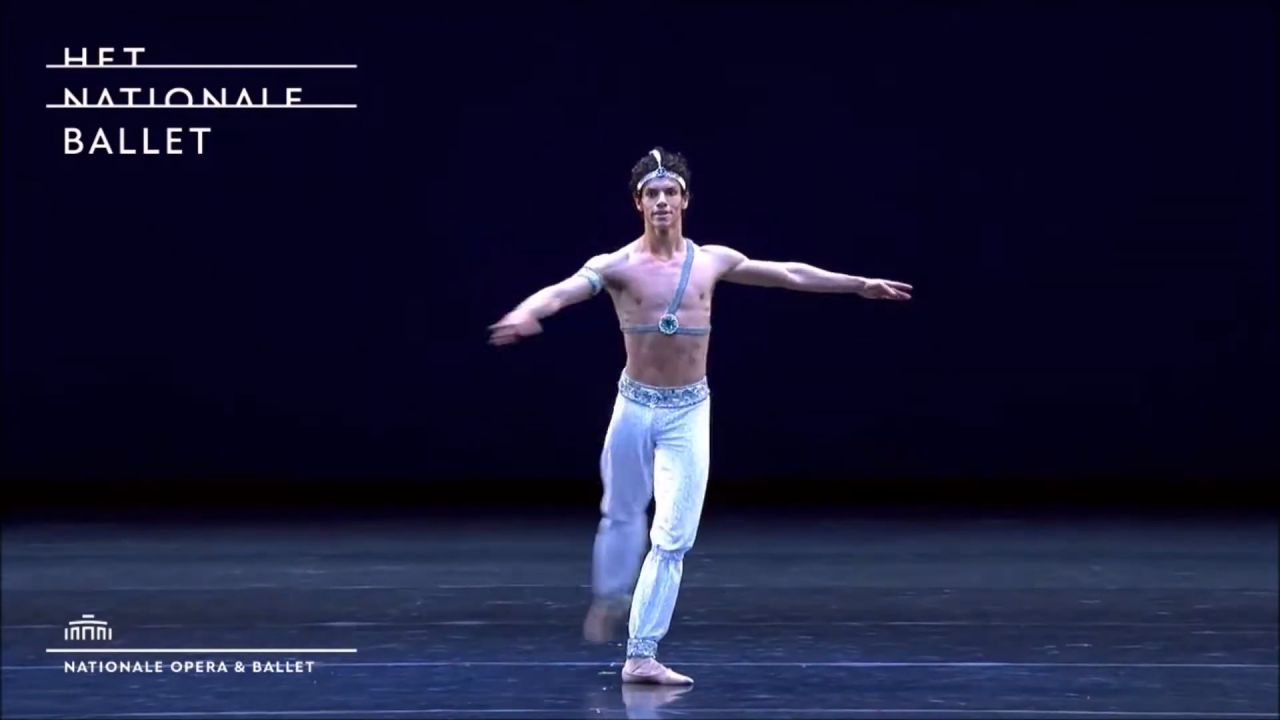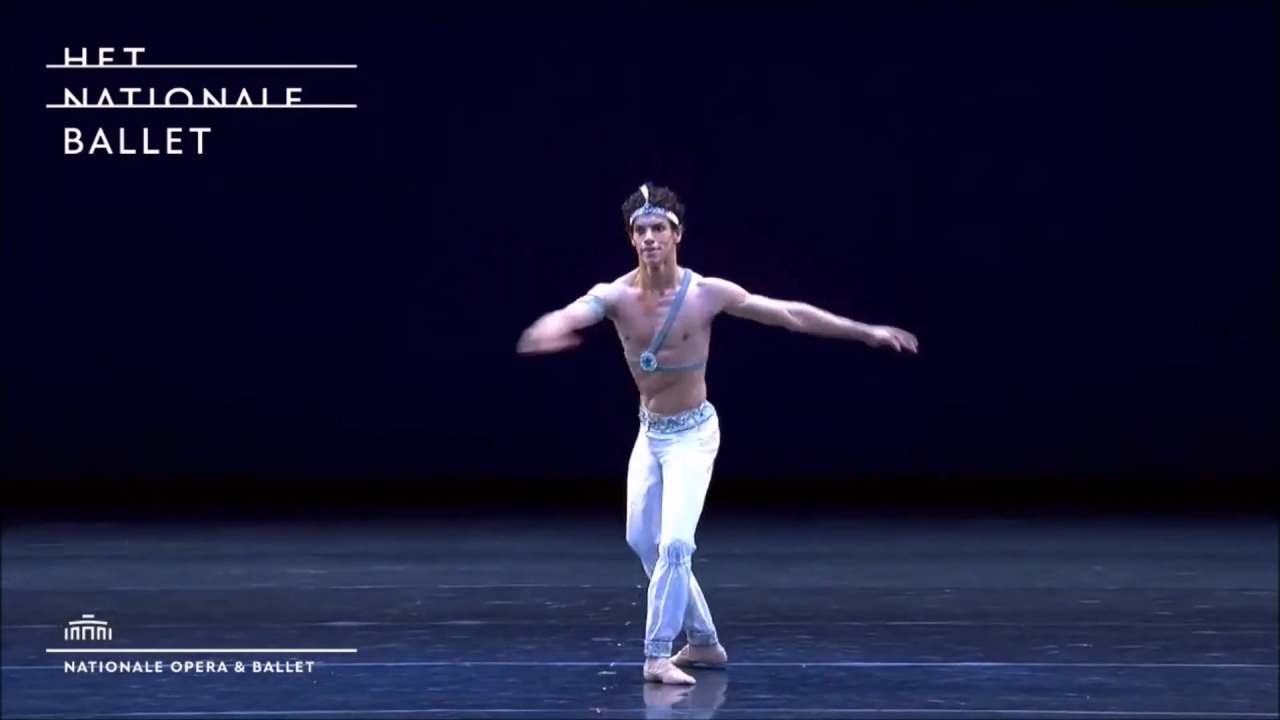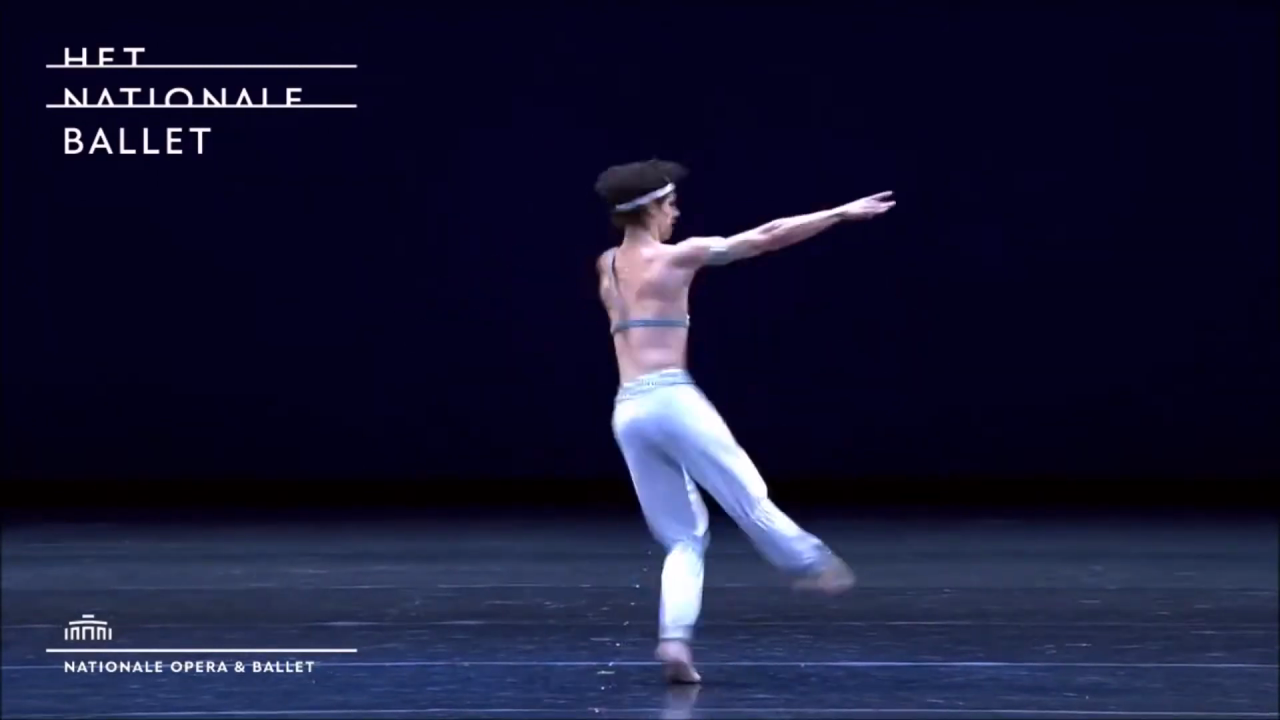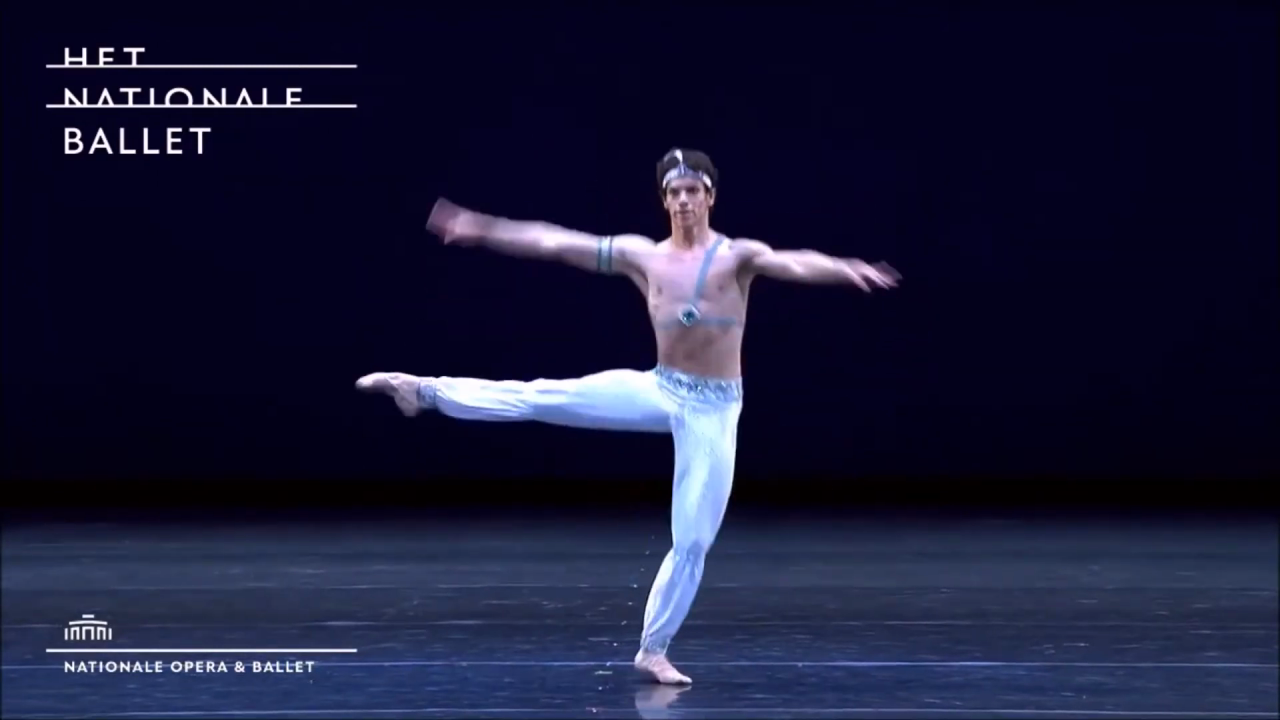
dt=0.3s
person 1, frame 1
left shoulder: (711, 260)
right shoulder: (614, 264)
left elbow: (785, 274)
right elbow: (555, 293)
left wrist: (855, 283)
right wrist: (523, 314)
left hip: (688, 412)
right hip: (633, 407)
left knee: (672, 540)
right knee: (619, 518)
left ankle: (640, 656)
right ankle: (606, 599)
person 1, frame 2
left shoulder: (708, 292)
right shoulder: (612, 295)
left elbow: (791, 315)
right elbow: (565, 316)
left wrist: (870, 332)
right wrist: (548, 330)
left hip: (692, 432)
right hip: (651, 434)
left knee: (674, 542)
right knee: (645, 543)
left ankle: (659, 654)
right ankle: (702, 642)
person 1, frame 3
left shoulder: (610, 266)
right shoulder: (679, 255)
right elbow: (764, 237)
right wrist: (843, 212)
left hip: (633, 413)
right hip: (671, 403)
left knee: (681, 533)
right knee: (748, 498)
left ankle: (674, 641)
person 1, frame 4
left shoulder: (740, 254)
right shoulder: (644, 254)
left elbow: (797, 265)
right elbow: (555, 242)
left wrist: (848, 268)
right wrist: (479, 226)
left hip: (715, 409)
right hip: (660, 391)
left knee: (693, 541)
right knee: (541, 398)
left ankle: (653, 651)
right ankle: (425, 391)
